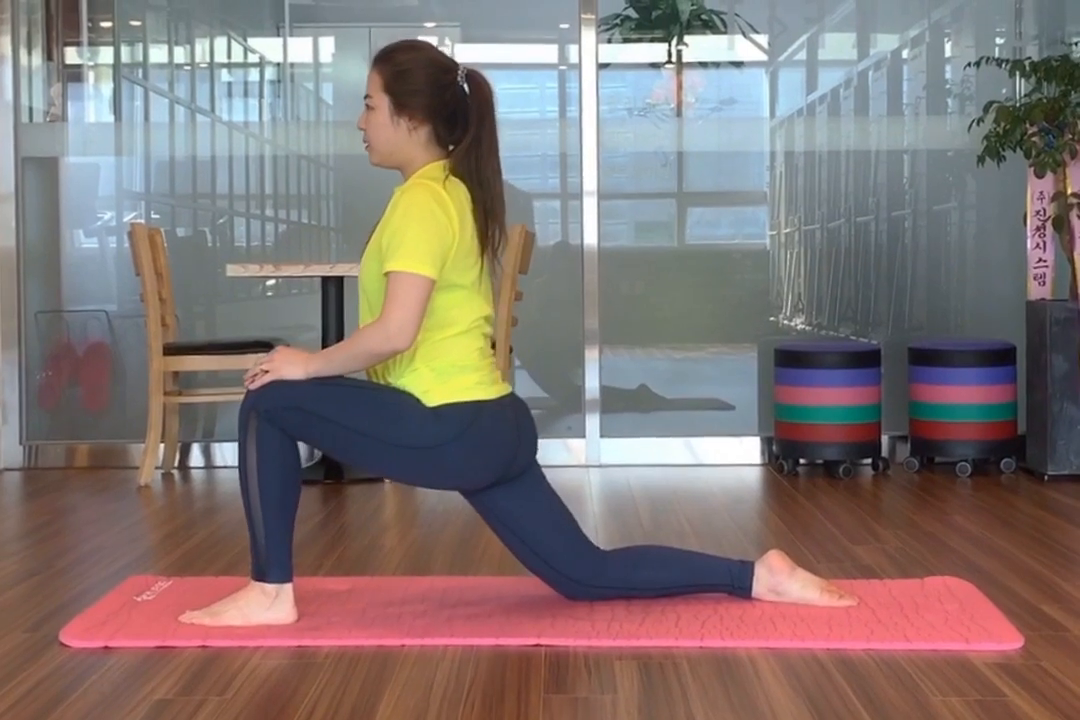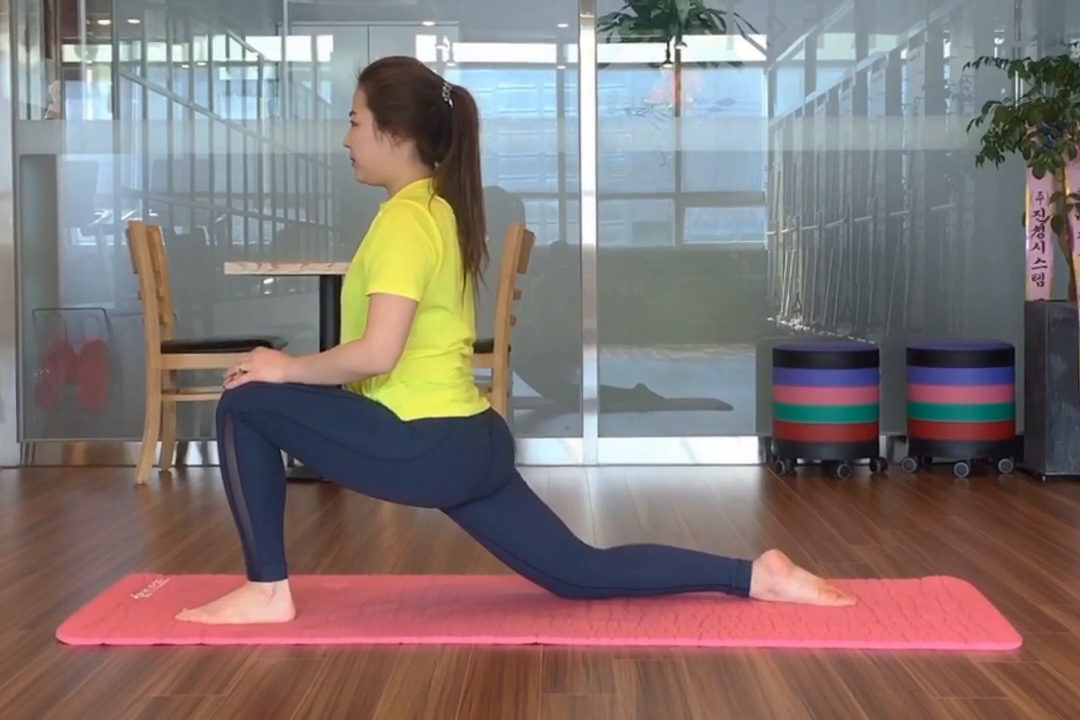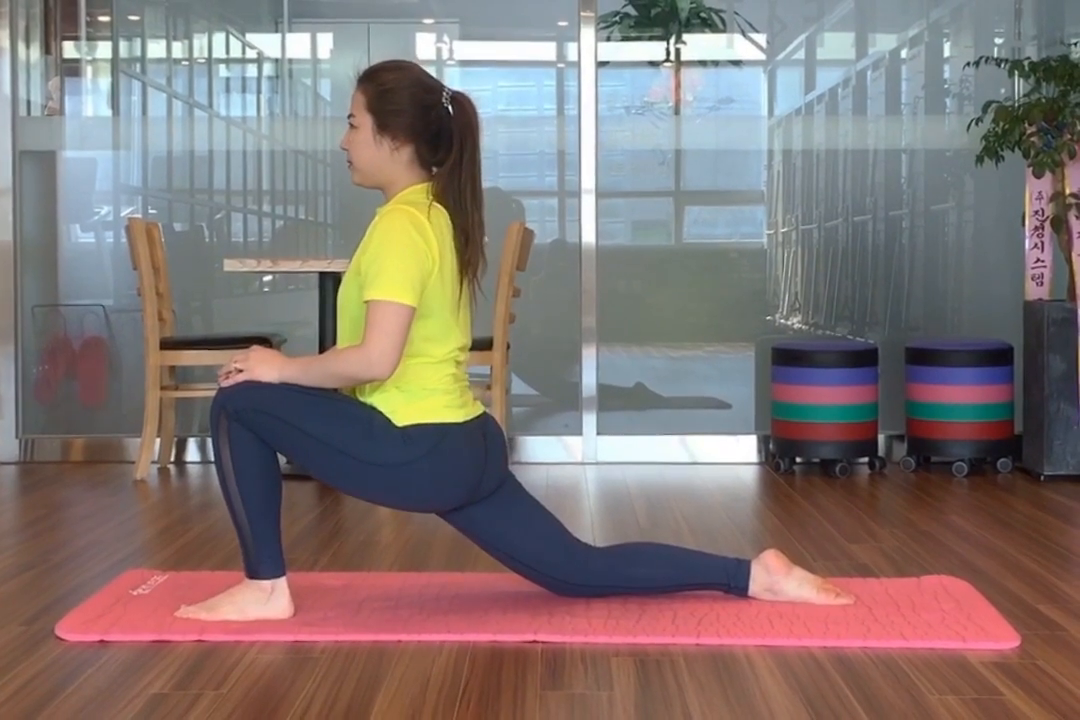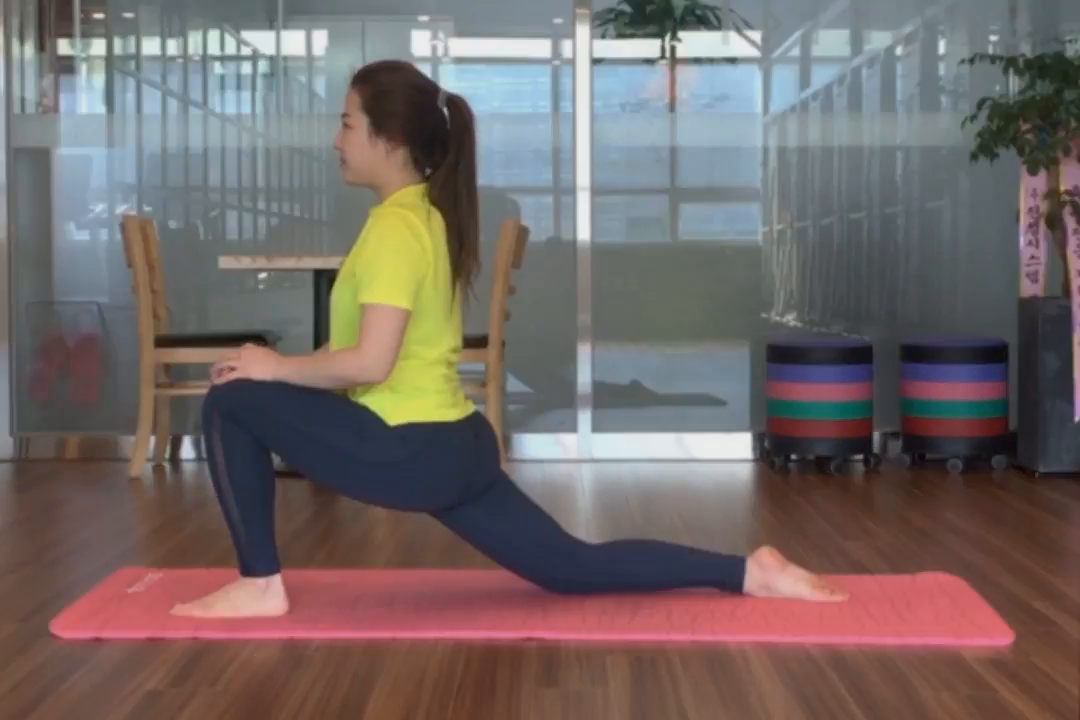
dt=0.5s
person 1, frame 1
left shoulder: (421, 199)
right shoulder: (456, 191)
left elbow: (394, 333)
left wrist: (309, 364)
right wrist: (320, 365)
left hip: (449, 430)
right hip: (491, 426)
left knee: (268, 401)
right knee: (586, 575)
left ankle: (271, 594)
right ankle: (757, 577)
person 1, frame 2
left shoulder: (404, 218)
right shoulder: (439, 210)
left elbow: (378, 354)
left wrist: (286, 367)
right wrist: (301, 370)
left hip: (425, 446)
right hip: (468, 441)
left knee: (245, 403)
right knee: (580, 573)
left ankle: (266, 592)
right ankle: (754, 576)
person 1, frame 3
left shoulder: (400, 224)
right shoulder: (436, 213)
left elbow: (376, 360)
left wrist: (282, 368)
right wrist: (296, 368)
left hip: (420, 451)
right hip: (461, 445)
left knee: (240, 403)
right knee: (579, 572)
left ankle: (265, 589)
right ankle: (755, 574)
person 1, frame 4
left shoulder: (393, 226)
right shoulder: (428, 213)
left elbow: (370, 364)
left wrist: (276, 366)
right wrist: (291, 367)
left hip: (412, 452)
right hip: (453, 446)
left knee: (232, 403)
right knee: (574, 569)
left ankle: (259, 587)
right ankle: (747, 572)
